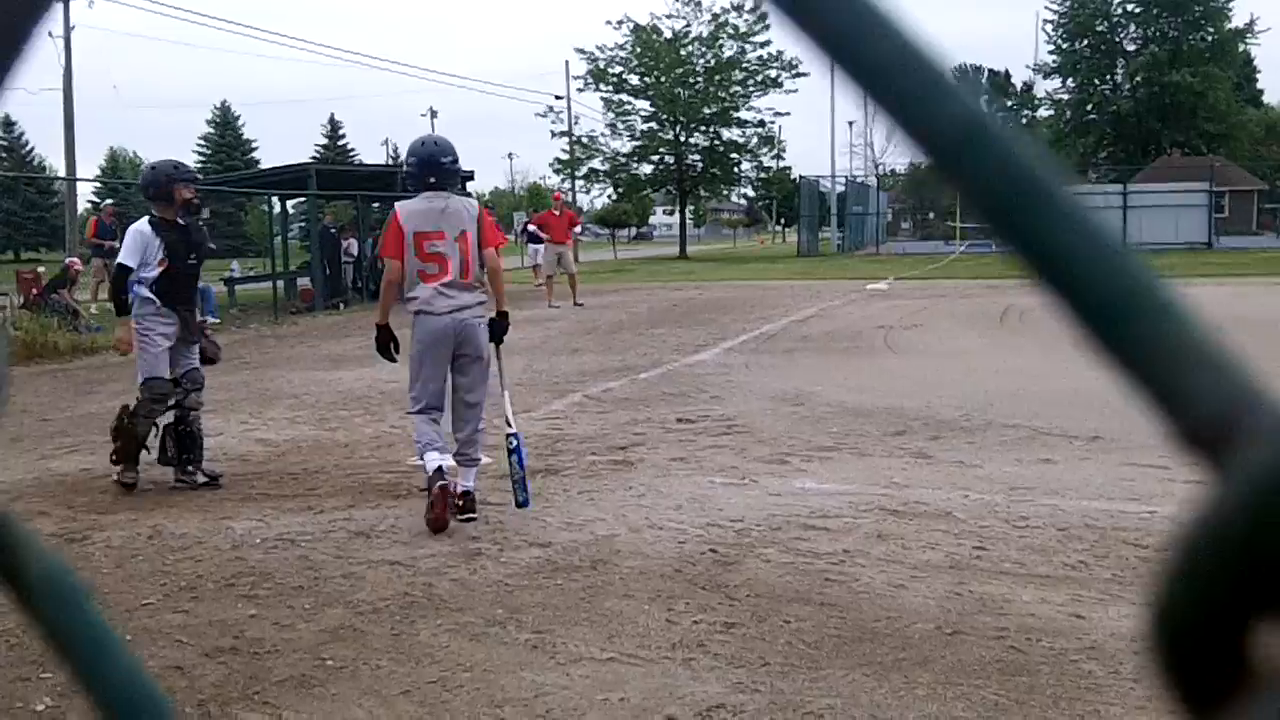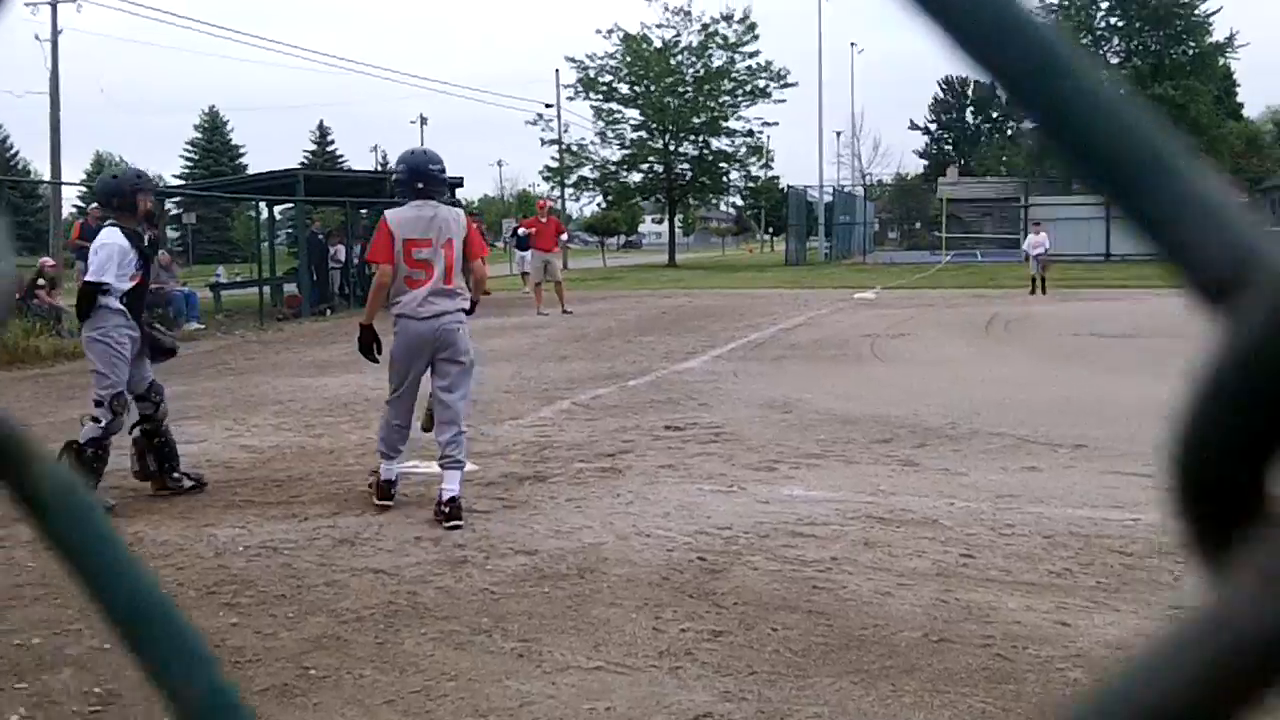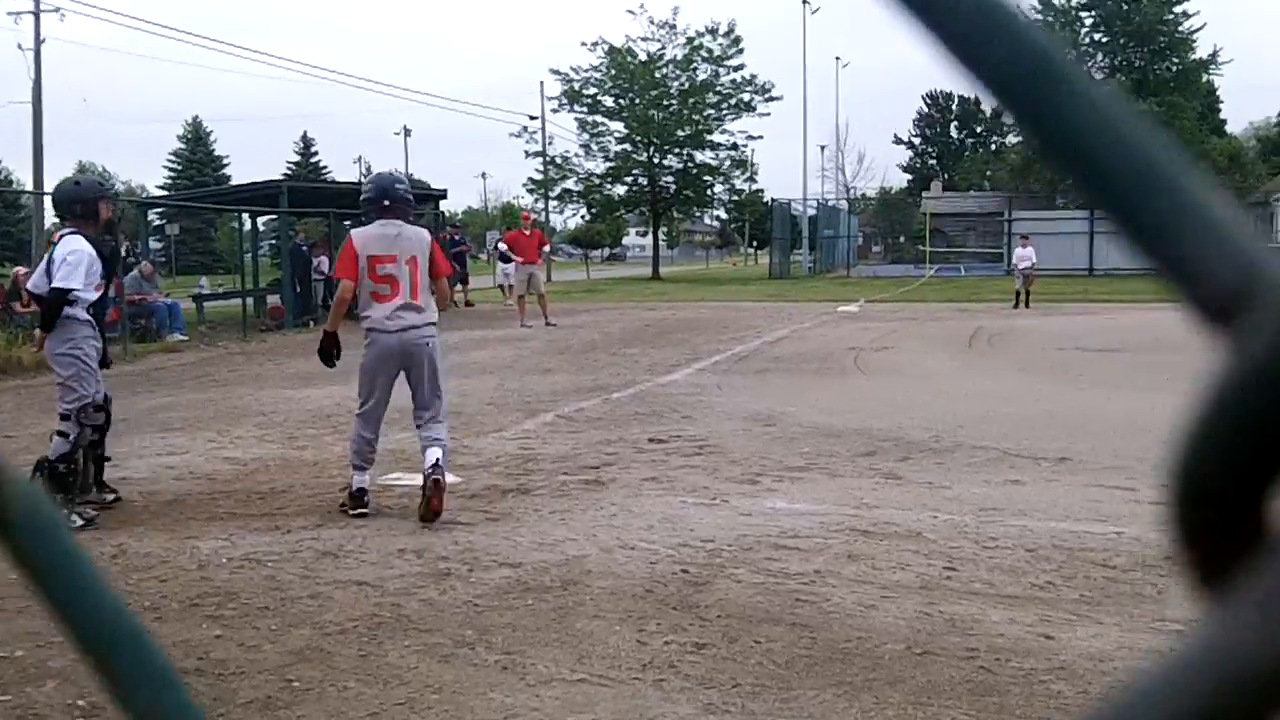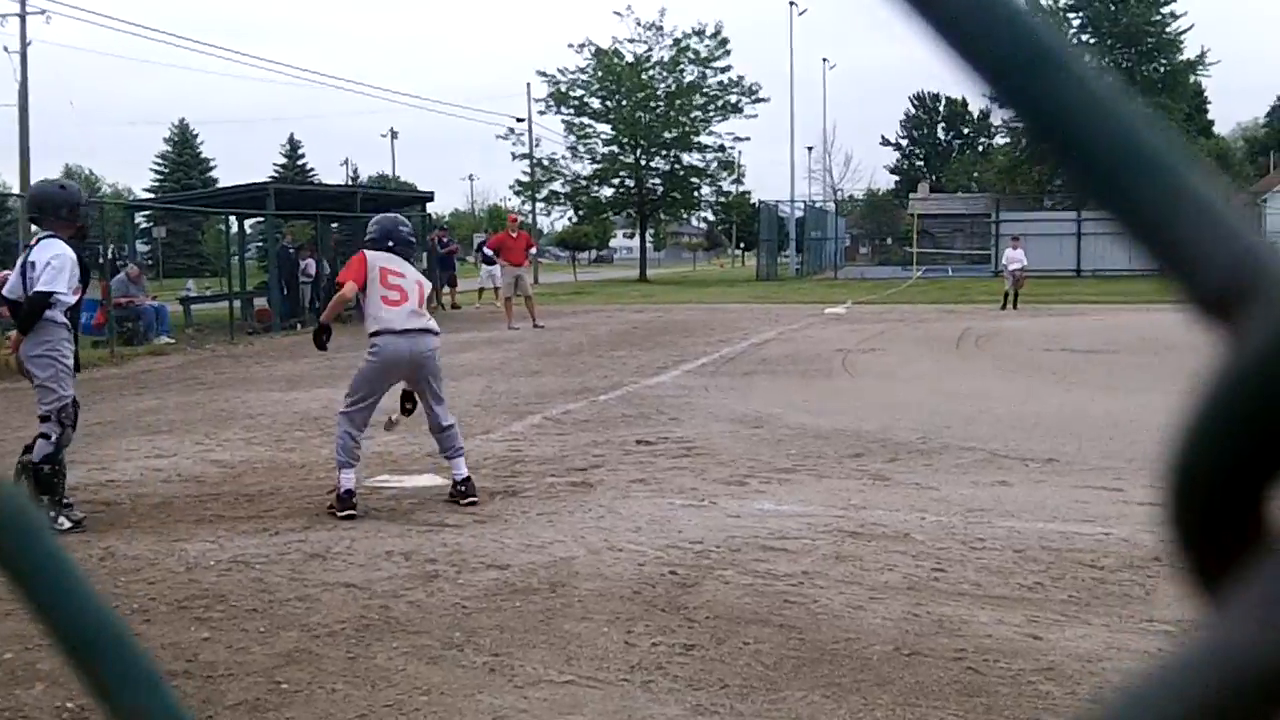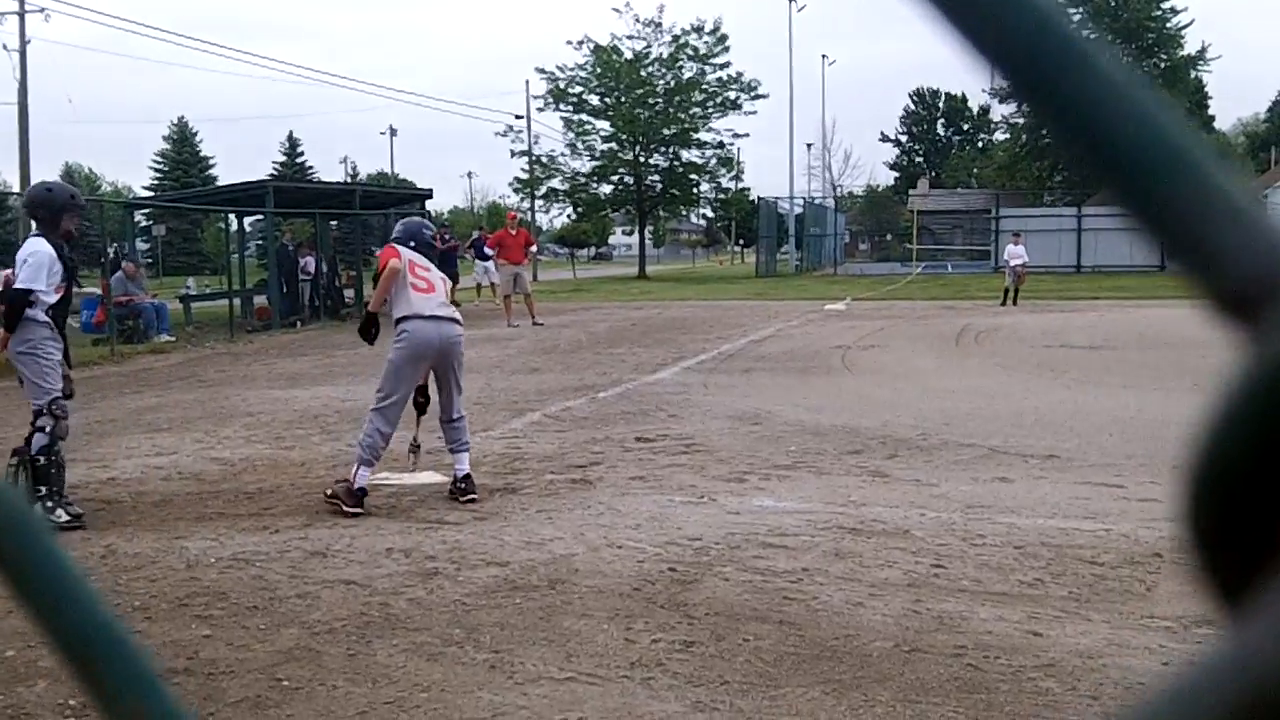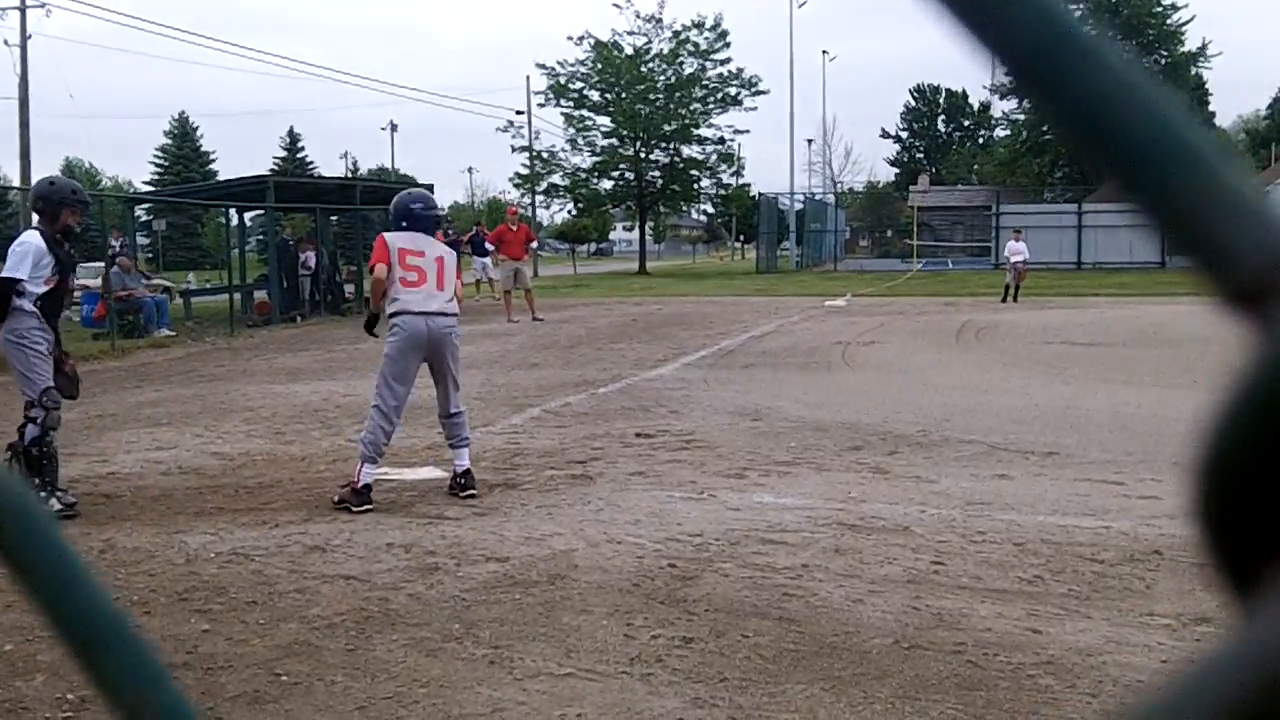
dt=0.3s
person 1, frame 1
left shoulder: (192, 231)
right shoulder: (143, 230)
right elbow: (120, 276)
left wrist: (193, 319)
right wrist: (124, 323)
left hip: (185, 320)
right hip: (154, 319)
left knee: (190, 392)
right knee: (155, 393)
left ankle: (188, 466)
right ankle: (126, 459)
person 1, frame 2
left shoulder: (129, 237)
right shoulder: (114, 239)
right elbow: (91, 287)
right wrist: (86, 320)
left hip: (128, 330)
right hip: (110, 330)
left knee: (151, 400)
right knee: (110, 407)
left ankle: (165, 475)
person 1, frame 3
left shoulder: (65, 244)
right shoulder: (80, 247)
left elbow: (35, 290)
right elbow: (59, 295)
left wrist: (50, 328)
right wrist: (45, 330)
left hip: (79, 339)
right hip: (75, 338)
left knee: (98, 410)
right knee: (75, 418)
left ankle: (86, 487)
right ankle: (59, 501)
person 1, frame 4
left shoulder: (35, 248)
right shoulder: (61, 251)
right elbow: (40, 298)
left hip: (42, 341)
right hip: (50, 341)
left knee: (65, 414)
right knee: (56, 420)
left ankle: (39, 492)
right ankle: (45, 505)
person 1, frame 5
left shoulder: (46, 248)
right shoulder: (42, 249)
left hip: (43, 340)
right hip: (37, 340)
left knee: (46, 412)
right knee: (52, 415)
left ankle: (35, 488)
right ankle: (46, 499)
person 1, frame 6
left shoulder: (57, 246)
right shoulder: (32, 241)
left wrist: (56, 346)
left hip: (41, 334)
left knee: (41, 406)
right knee: (45, 405)
left ankle: (35, 483)
right ankle: (40, 490)
person 2, frame 1
left shoulder: (402, 213)
right shoulder: (472, 209)
left elbow: (392, 275)
right elbow: (493, 263)
left wrist: (382, 324)
right wrist: (501, 312)
left hip: (429, 320)
right hip: (471, 317)
left knee: (425, 408)
right knee: (469, 408)
left ankle: (439, 474)
right ankle: (465, 491)
person 2, frame 2
left shoulder: (392, 220)
right shoulder: (458, 218)
left elbow: (384, 278)
right elbow: (480, 274)
left wrist: (366, 324)
right wrist: (471, 300)
left hip: (411, 324)
right hip: (452, 322)
left knee: (399, 405)
right knee: (451, 412)
left ankle: (386, 481)
right ankle: (451, 497)
person 2, frame 3
left shoulder: (358, 238)
right shoulder: (423, 238)
left elbow: (345, 293)
right elbow: (443, 294)
left wrist: (329, 332)
left hip: (381, 338)
right hip: (422, 335)
left knee: (368, 416)
right knee: (430, 414)
left ankle: (359, 491)
right ankle: (434, 468)
person 2, frame 4
left shoulder: (365, 258)
right shoulder: (416, 276)
left elbow: (348, 292)
left wrist: (324, 322)
right wrist: (409, 387)
left hip: (388, 343)
right hip: (427, 342)
left knee: (352, 414)
right knee: (440, 414)
left ankle: (346, 493)
right ankle: (462, 482)
person 2, frame 5
left shoulder: (394, 251)
right shoulder: (437, 272)
left elbow: (394, 268)
left wrist: (372, 311)
right wrist: (421, 385)
left hip: (417, 330)
right hip: (452, 330)
left knee: (384, 410)
right knee: (452, 409)
left ankle: (356, 488)
right ankle: (463, 479)
person 2, frame 6
left shoulder: (388, 240)
right shoulder: (446, 250)
left elbow: (379, 277)
right elbow: (458, 293)
left wrist: (374, 312)
left hip: (406, 325)
right hip: (446, 325)
left knee: (385, 406)
right knee: (451, 402)
left ankle: (362, 486)
right ankle: (463, 475)
